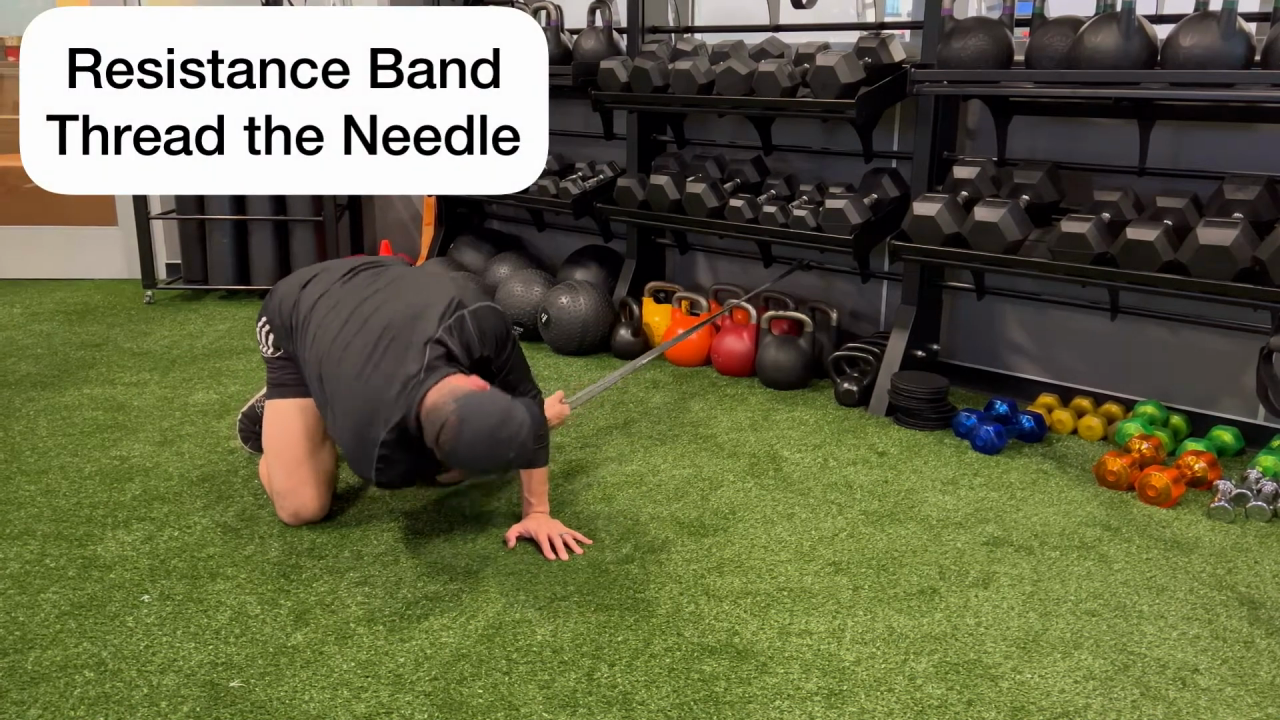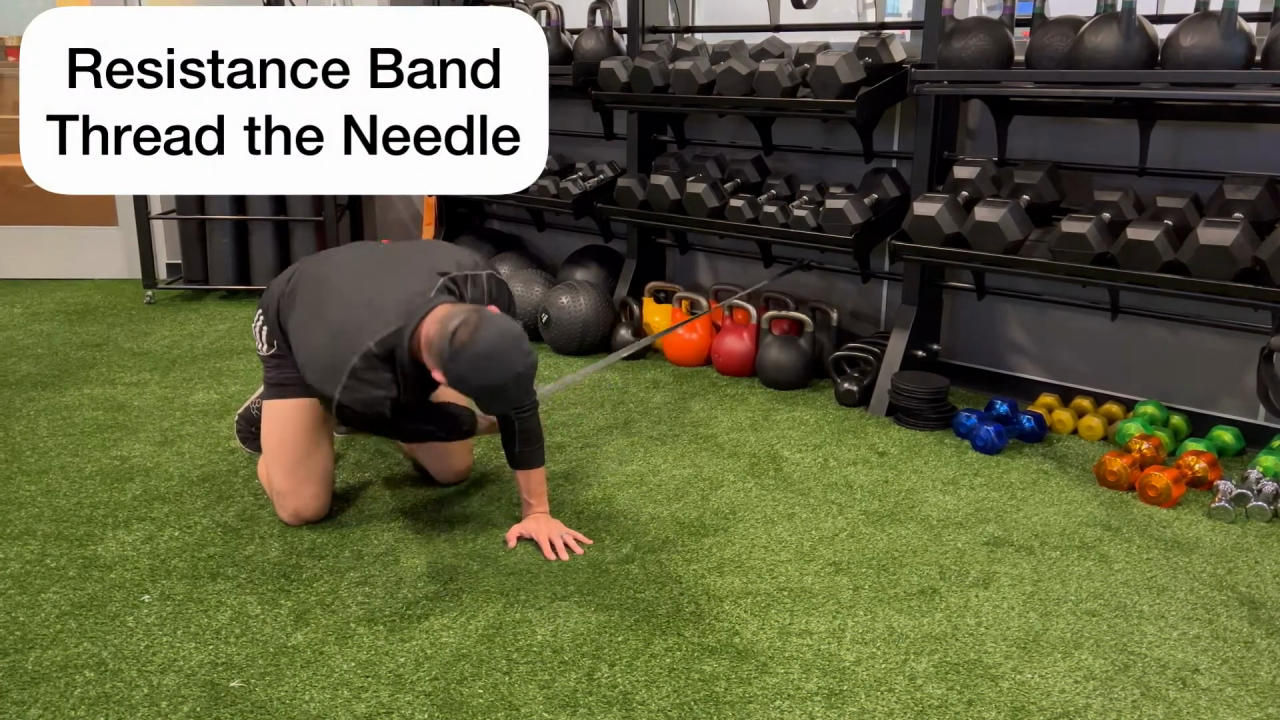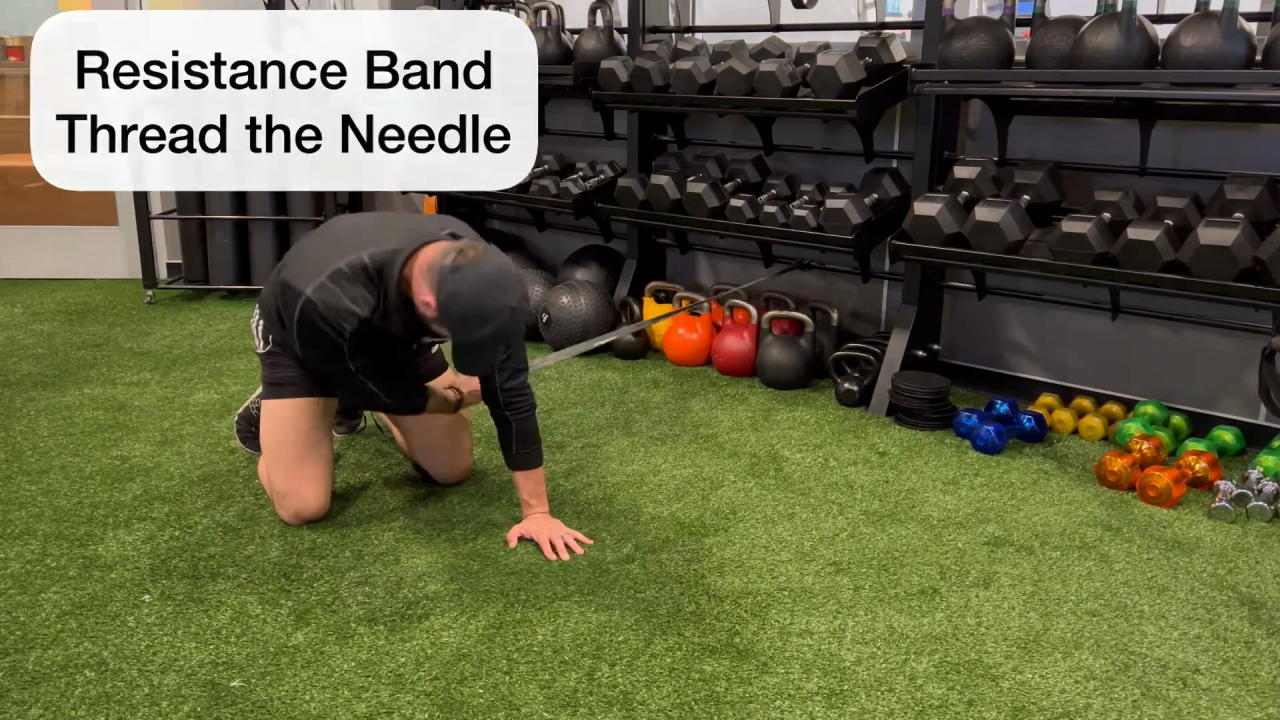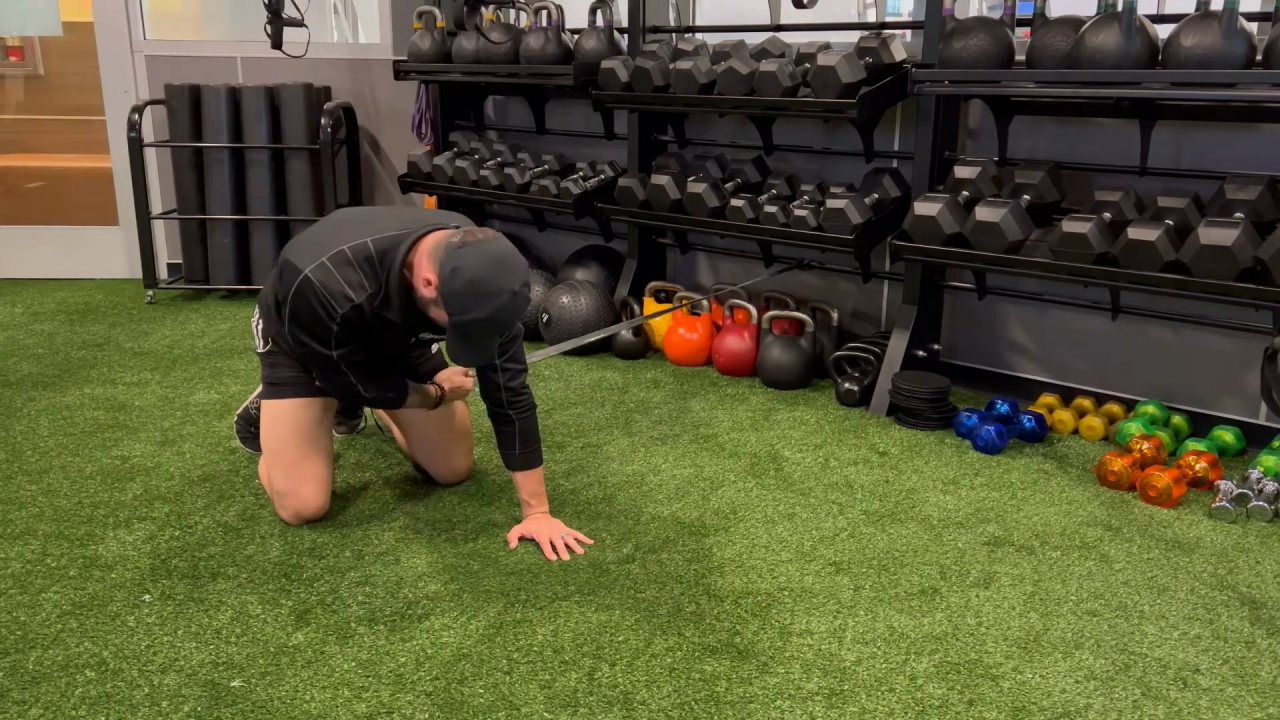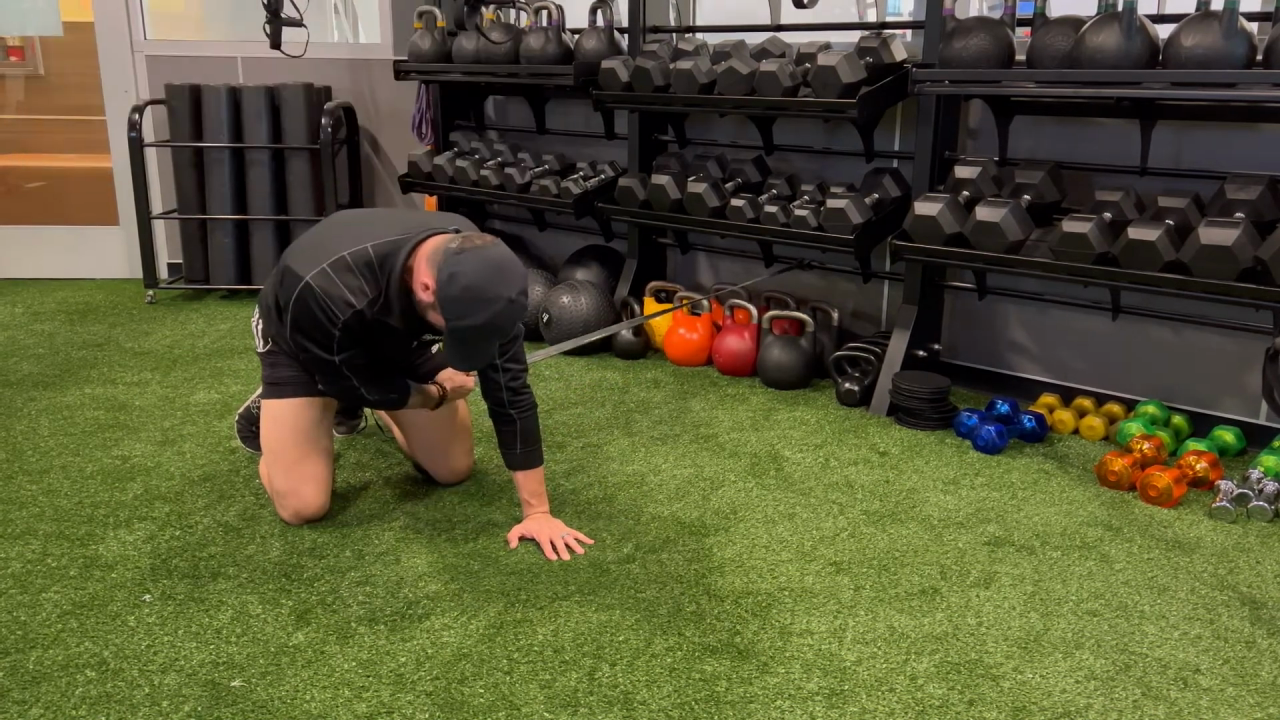
dt=0.3s
person 1, frame 1
left shoulder: (479, 319)
left elbow: (524, 402)
left wrist: (536, 511)
right wrist: (547, 418)
left knee: (455, 469)
right knee: (300, 509)
right ankle: (272, 411)
person 1, frame 2
left shoulder: (484, 288)
right shoulder: (356, 384)
left elbow: (520, 401)
right elbow: (430, 423)
left wrist: (537, 511)
right wrist: (489, 423)
left knee: (454, 471)
right knee: (302, 508)
right ankle: (269, 410)
person 1, frame 3
left shoulder: (478, 274)
right shoulder: (331, 300)
left elbow: (508, 386)
right elbow: (375, 389)
left wrist: (537, 511)
right wrist: (455, 398)
right hip: (300, 341)
left knee: (454, 471)
right knee: (302, 507)
left ankle: (350, 405)
right ankle: (269, 410)
person 1, frame 4
left shoulder: (479, 271)
right shoulder: (327, 284)
left elbow: (507, 385)
right elbow: (355, 382)
left wrist: (537, 511)
right wrist: (437, 394)
left hip: (397, 335)
right hip: (301, 342)
left knee: (454, 471)
right knee: (303, 506)
left ankle: (352, 407)
right ankle: (269, 410)
person 1, frame 5
left shoulder: (478, 272)
right shoulder: (329, 290)
left elbow: (508, 384)
right elbow: (356, 384)
left wrist: (537, 511)
right wrist: (439, 393)
right hip: (302, 341)
left knee: (455, 470)
right knee: (303, 506)
left ankle: (358, 408)
right ankle: (269, 411)
